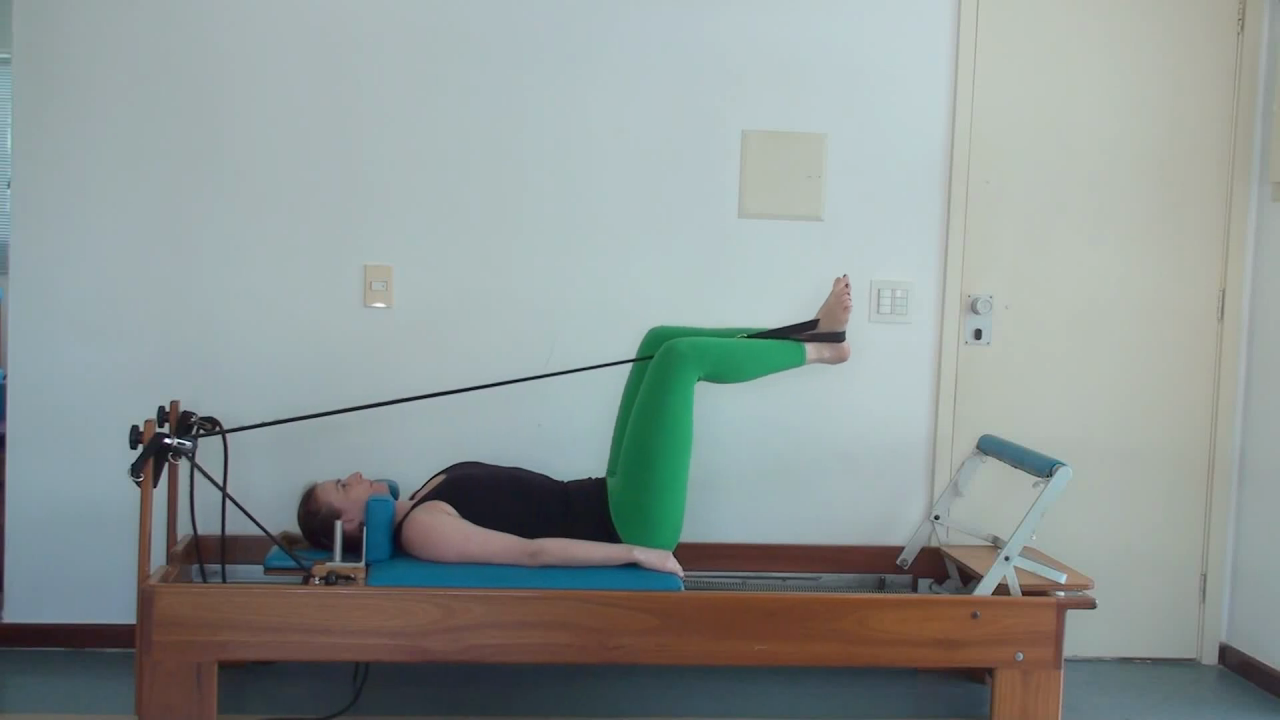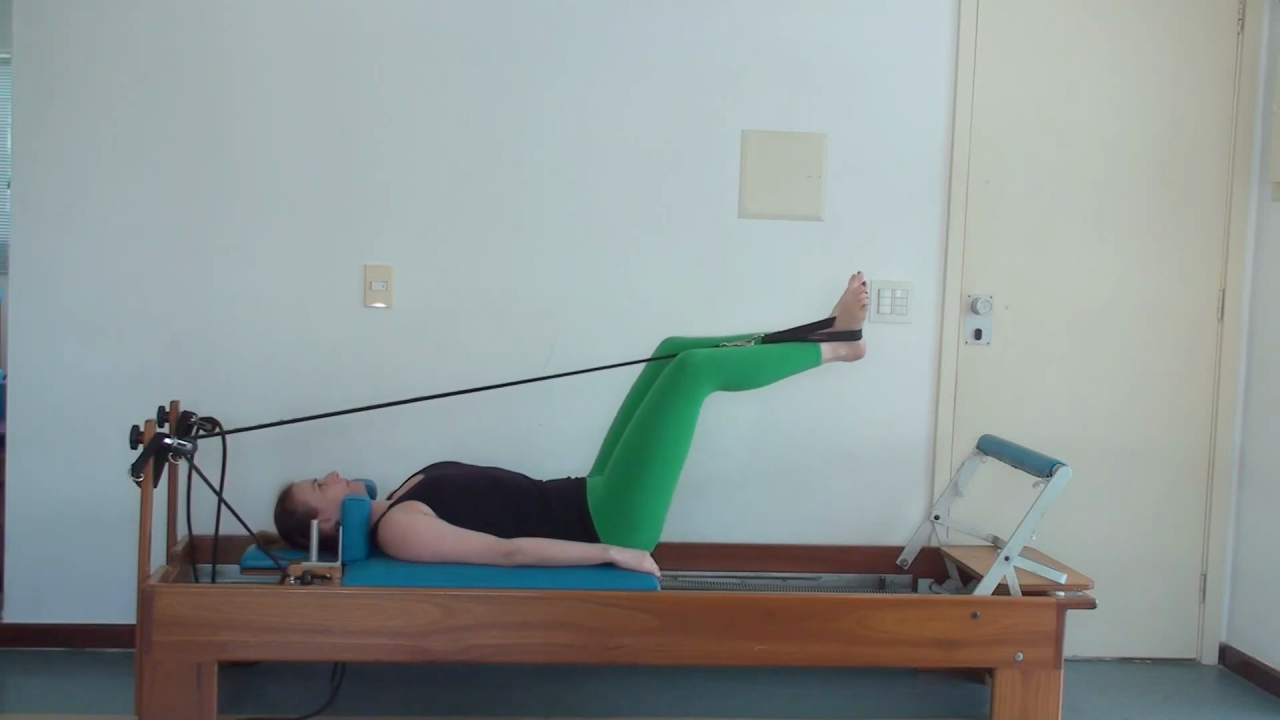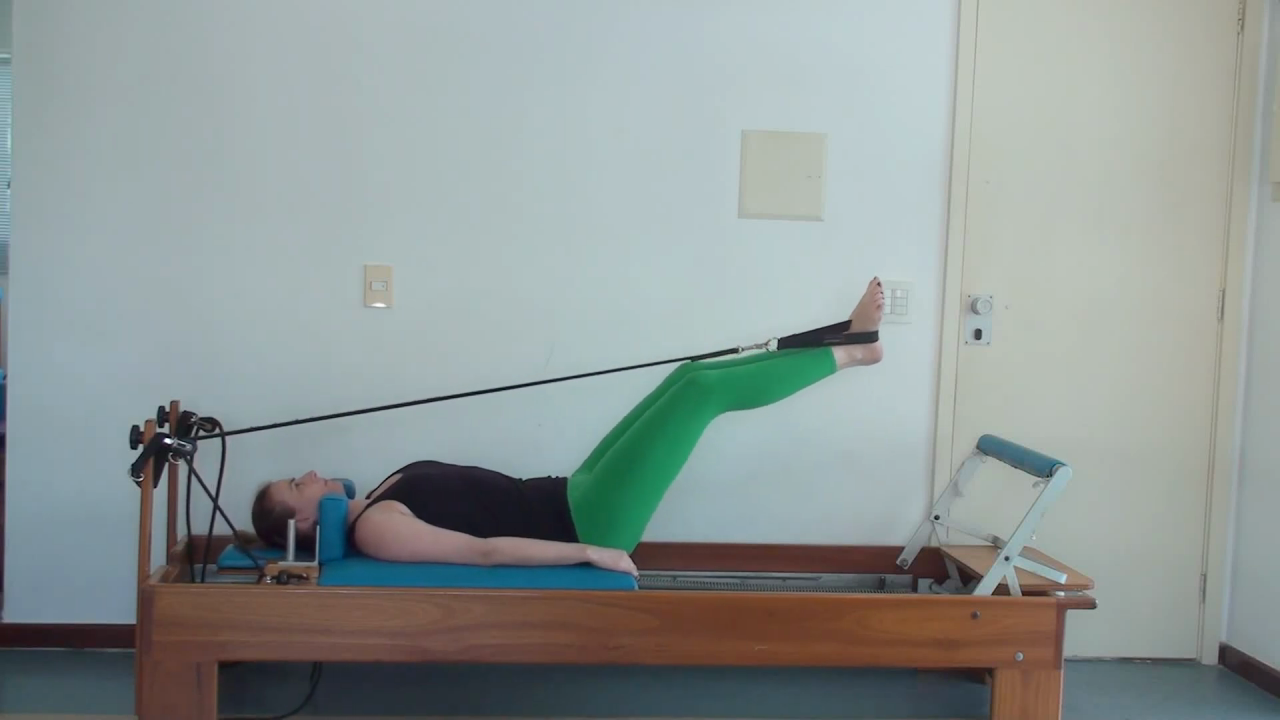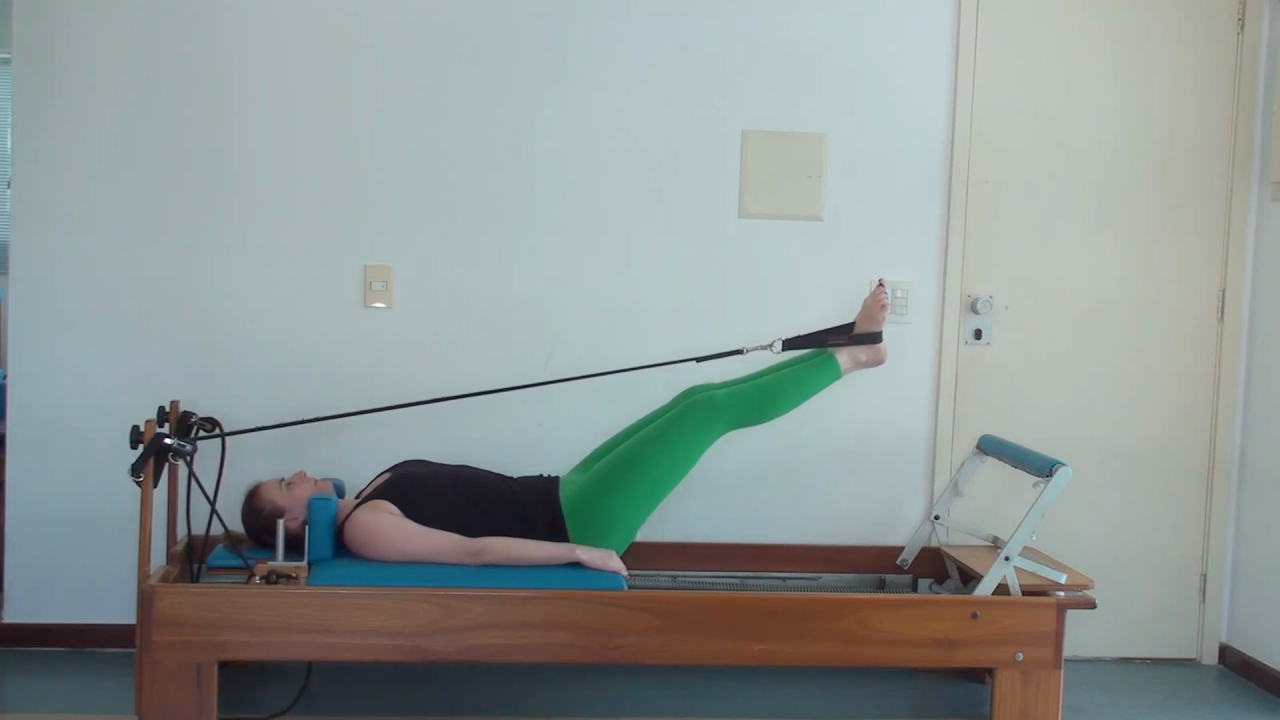
dt=0.7s
person 1, frame 1
left shoulder: (425, 502)
right shoulder: (421, 532)
right elbow: (531, 553)
right wrist: (636, 554)
left hip: (609, 501)
right hip: (630, 525)
left knee: (661, 341)
right knee: (680, 356)
left ankle: (809, 336)
right ankle: (815, 350)
person 1, frame 2
left shoulder: (403, 500)
right shoulder: (397, 531)
right elbow: (507, 550)
right wrist: (612, 552)
left hip: (589, 498)
right hip: (605, 523)
left knee: (674, 351)
right knee: (695, 369)
left ankle: (822, 336)
right ankle: (832, 349)
person 1, frame 3
left shoulder: (380, 500)
right shoulder: (375, 531)
right elbow: (484, 551)
right wrist: (589, 553)
left hip: (571, 497)
right hip: (584, 522)
left knee: (690, 377)
right knee: (704, 389)
left ankle: (842, 342)
right ankle: (847, 354)
person 1, frame 4
left shoulder: (370, 498)
right shoulder: (364, 529)
right elbow: (472, 550)
right wrist: (578, 552)
left hip: (562, 497)
right hip: (572, 521)
left knee: (699, 398)
right knee: (711, 409)
left ankle: (847, 347)
right ankle: (850, 356)
